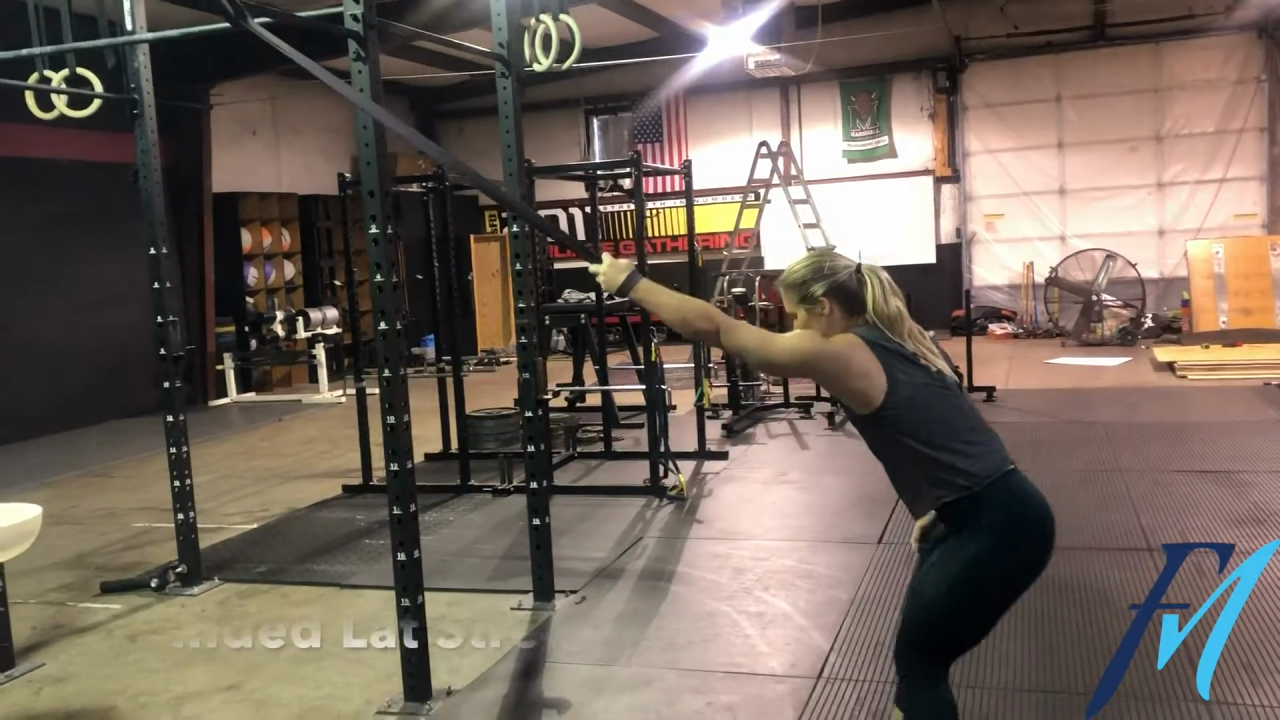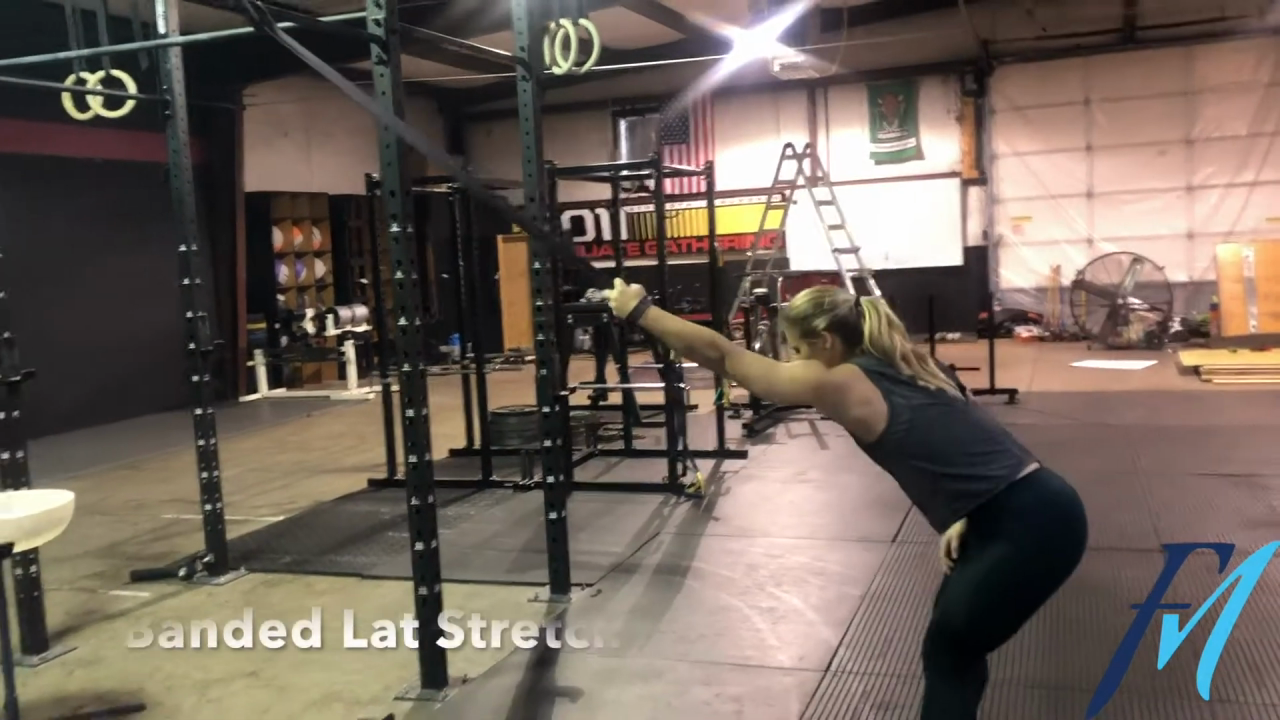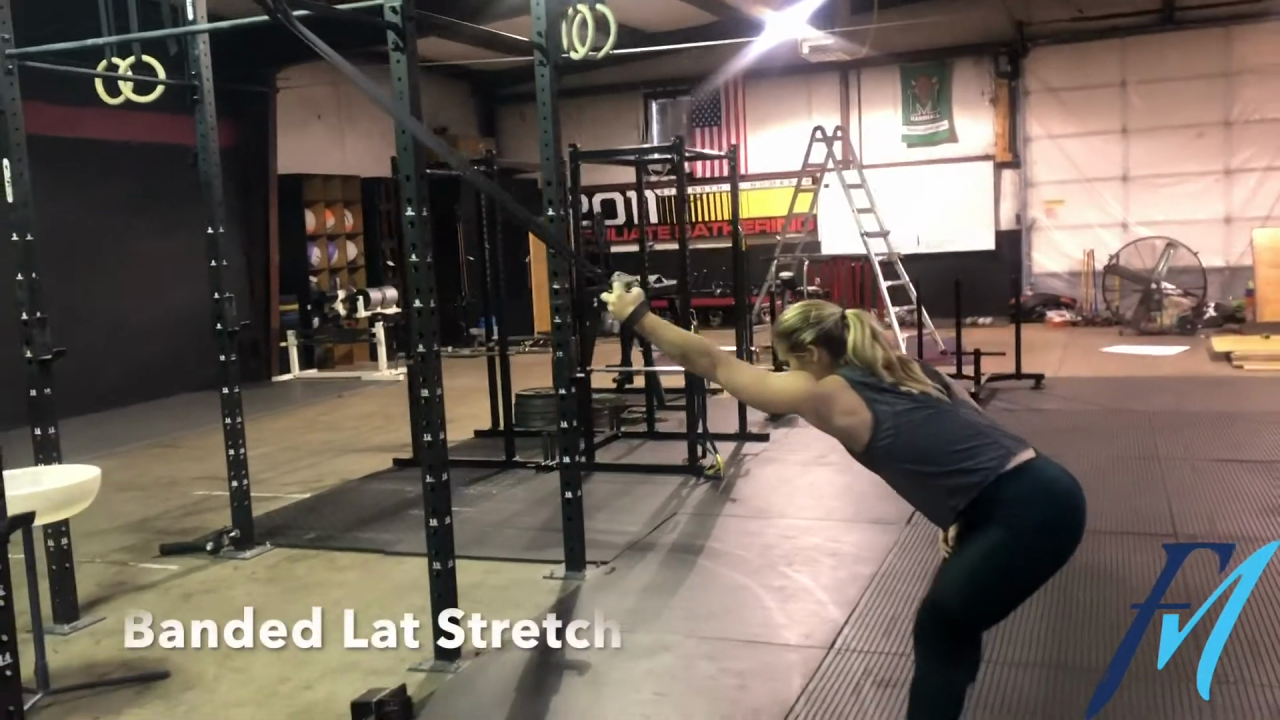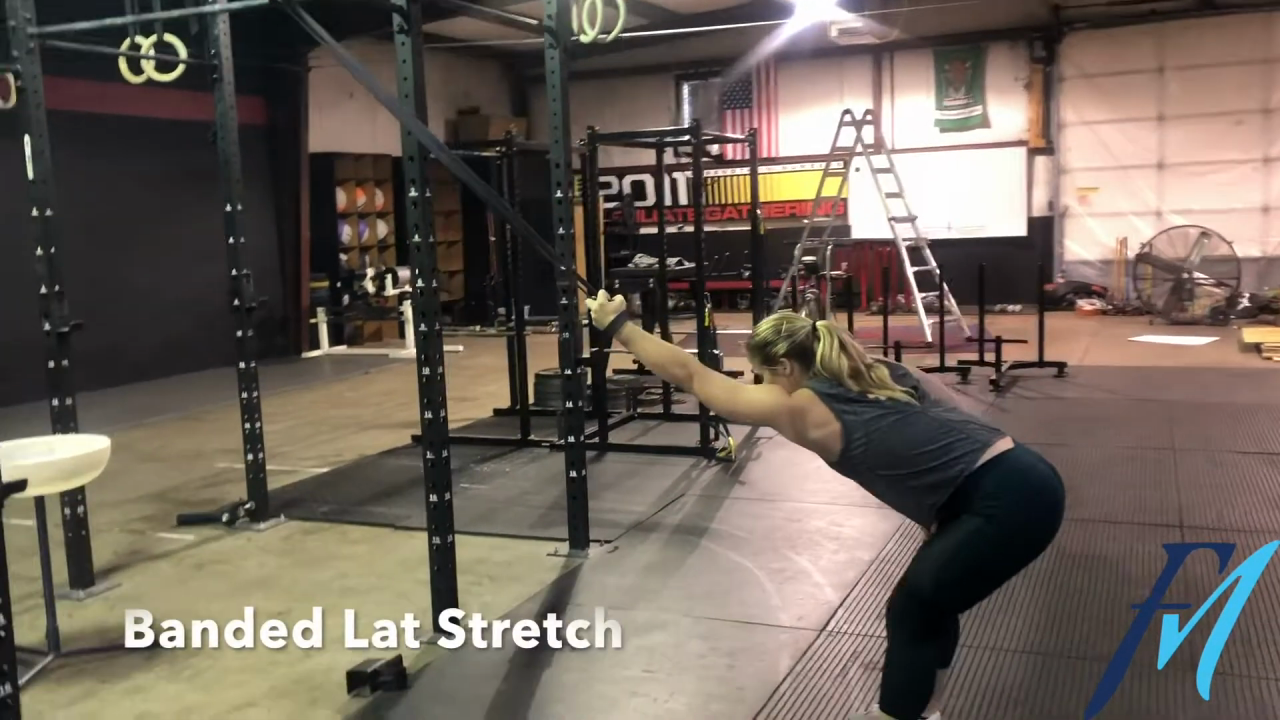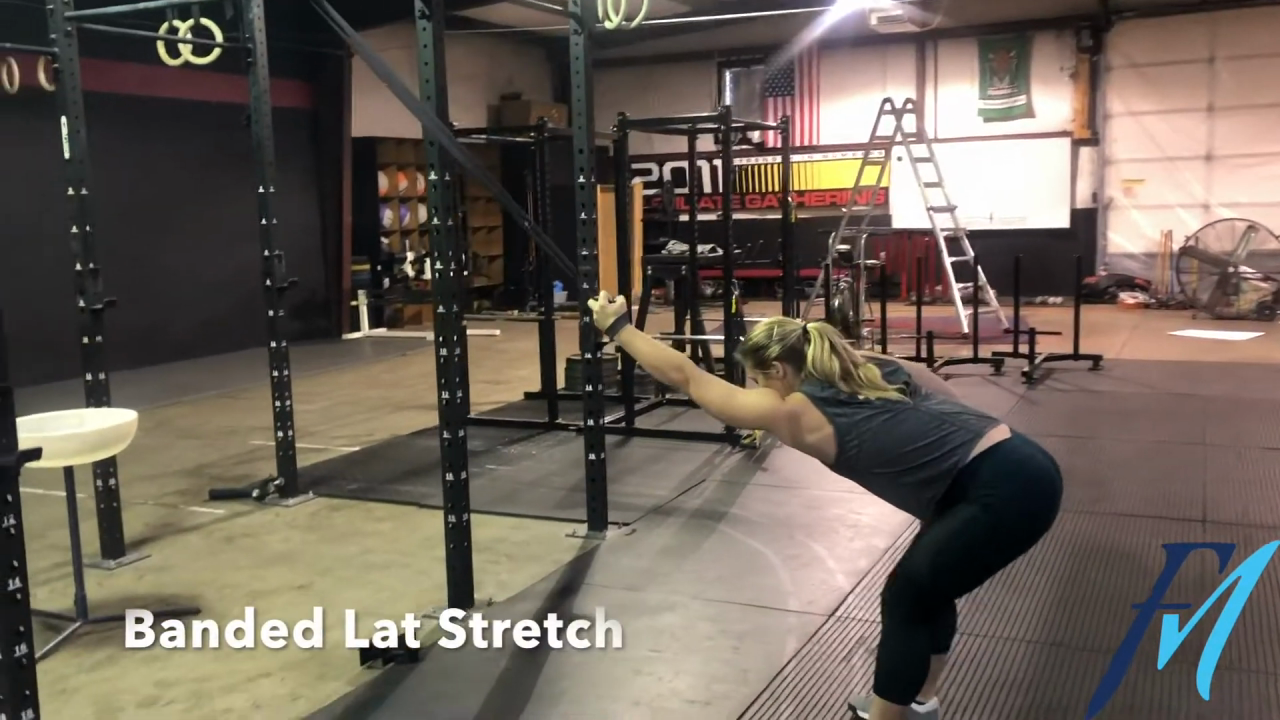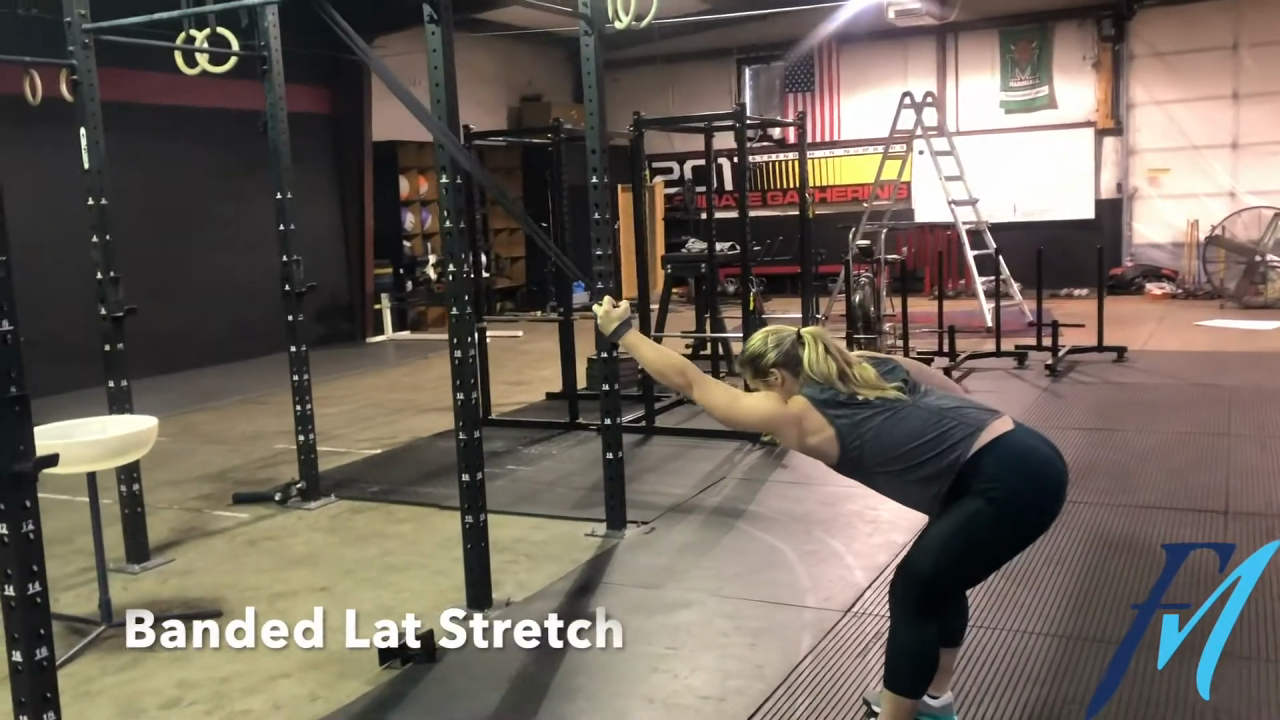
dt=0.4s
person 1, frame 1
left shoulder: (841, 355)
right shoulder: (900, 342)
left elbow: (717, 328)
left wrist: (629, 282)
right wrist: (935, 512)
left hip: (999, 526)
right hip: (980, 514)
left knee: (918, 657)
right knee: (918, 642)
person 1, frame 2
left shoulder: (842, 387)
right shoulder: (908, 366)
left elbow: (722, 356)
left wrist: (639, 310)
right wrist: (965, 522)
left hip: (1032, 524)
right hip: (1018, 510)
left knee: (948, 652)
right knee: (953, 637)
person 1, frame 3
left shoulder: (829, 397)
right shoulder: (902, 370)
left elbow: (714, 364)
left wrist: (637, 316)
right wrist: (963, 515)
left hip: (1031, 510)
right hip: (1033, 491)
left knee: (938, 631)
right knee: (949, 619)
person 1, frame 4
left shoulder: (801, 410)
right shoulder: (881, 373)
left elbow: (691, 375)
left wrist: (617, 325)
right wrist: (943, 511)
left hip: (1011, 499)
right hip: (1019, 477)
left knee: (912, 614)
right knee: (928, 601)
person 1, frame 5
left shoulder: (795, 413)
right shoulder: (875, 369)
left elbow: (687, 377)
left wrist: (617, 326)
left hip: (1006, 488)
right hip: (1018, 465)
left knee: (906, 599)
right knee: (926, 588)
person 1, frame 6
left shoulder: (797, 417)
right shoulder: (875, 367)
left elbow: (691, 381)
right elbow: (958, 398)
left hip: (1011, 479)
right hip: (1024, 455)
left knee: (915, 591)
right knee: (934, 579)
